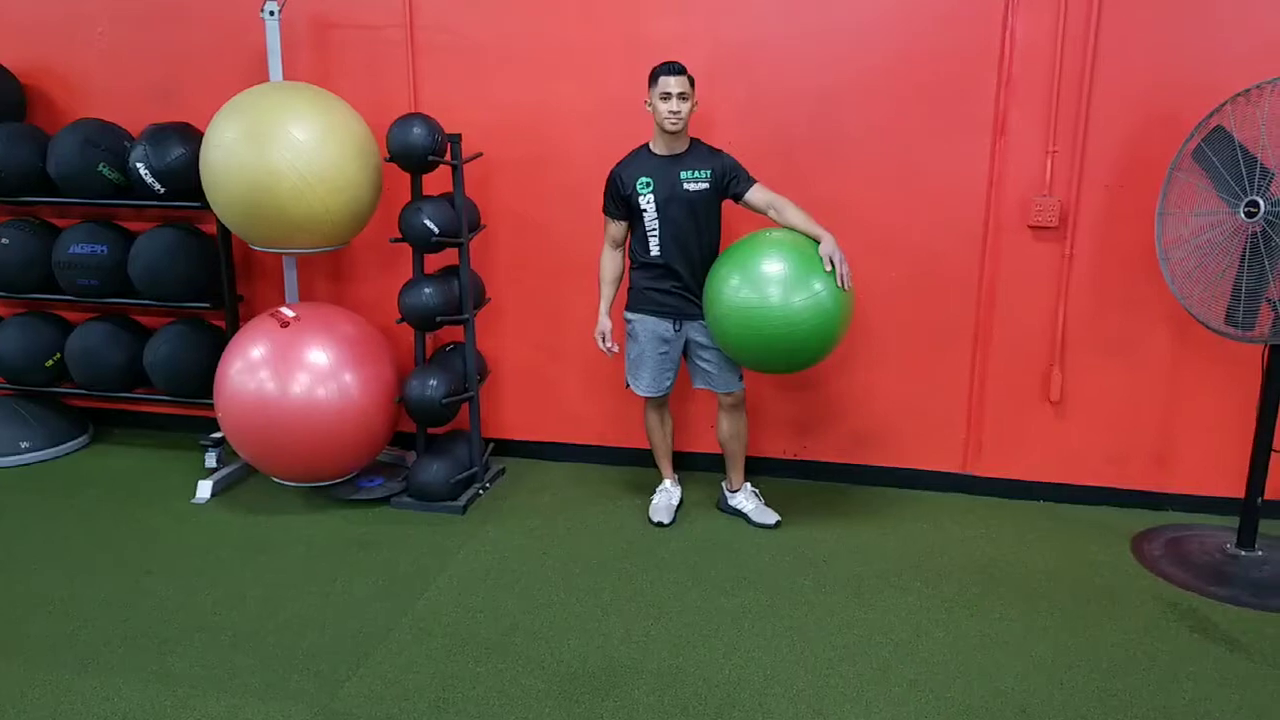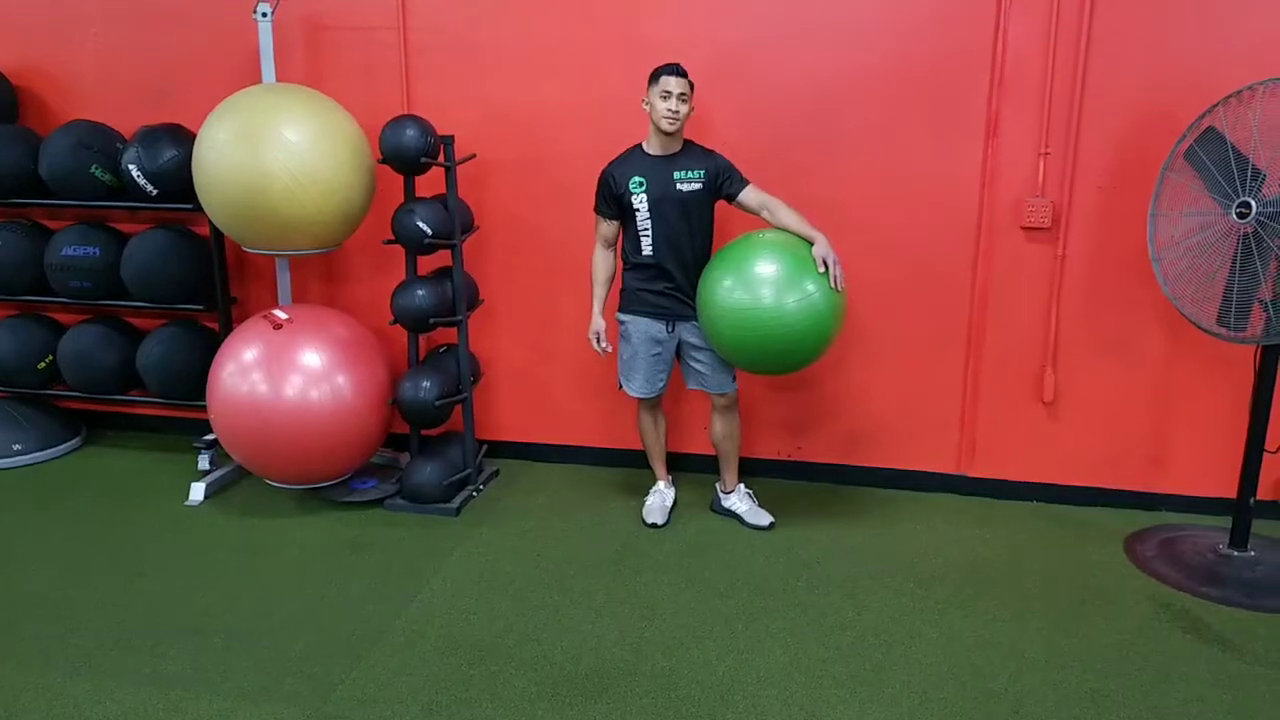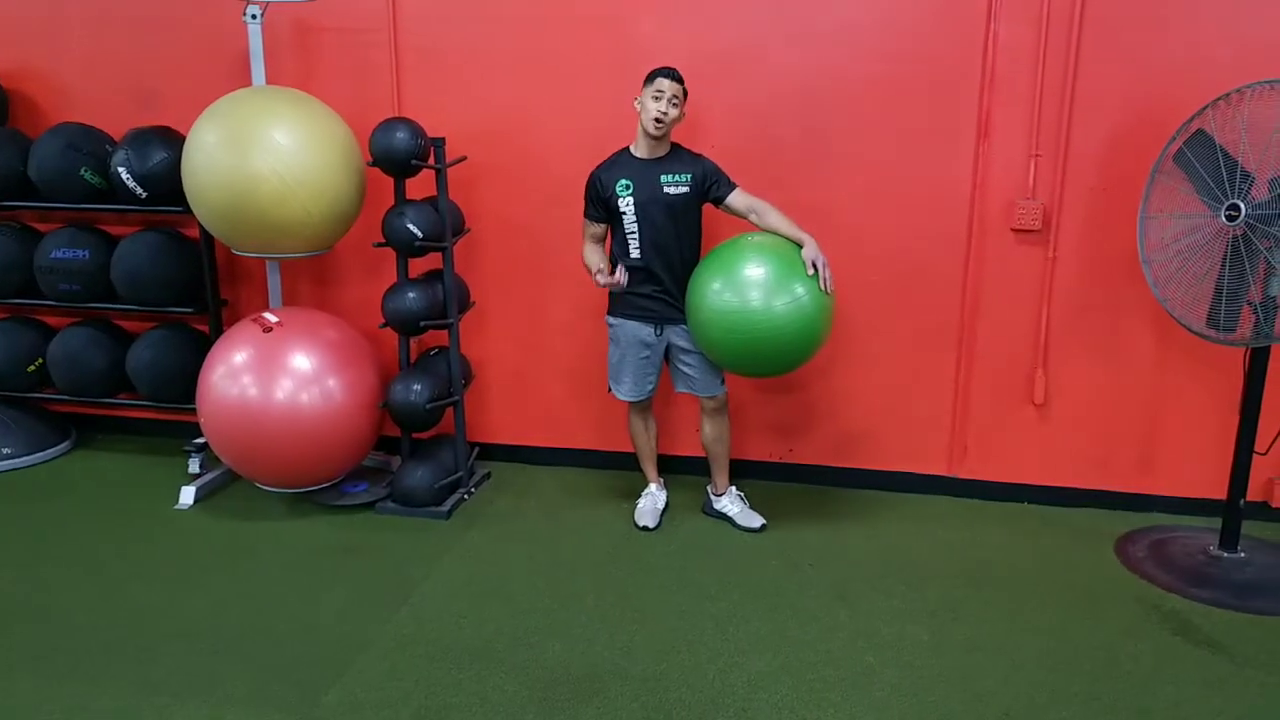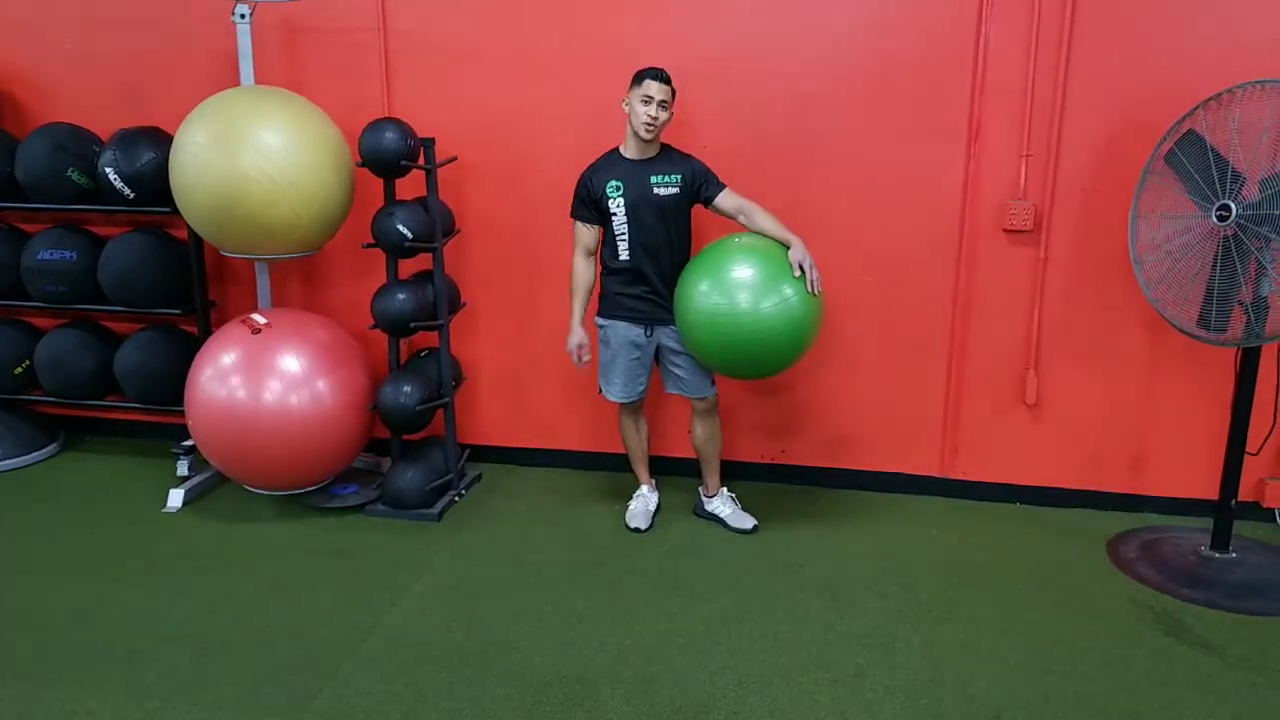
dt=0.5s
person 1, frame 1
left shoulder: (716, 164)
right shoulder: (626, 173)
left elbow: (771, 204)
right elbow: (614, 247)
left wrist: (824, 237)
right wrist: (604, 312)
left hip: (708, 306)
right hip: (650, 311)
left knee: (732, 397)
right knee: (655, 399)
left ankle: (736, 490)
right ankle: (668, 484)
person 1, frame 2
left shoulder: (709, 164)
right shoulder: (619, 173)
left elbow: (764, 204)
right elbow: (605, 246)
left wrist: (817, 238)
right wrist: (597, 310)
left hip: (701, 306)
right hip: (643, 311)
left knee: (725, 397)
right knee: (648, 400)
left ankle: (730, 491)
right ankle: (662, 486)
person 1, frame 3
left shoulder: (696, 168)
right shoulder: (606, 176)
left elbow: (752, 208)
right elbow: (592, 241)
left wrist: (805, 241)
right wrist: (599, 272)
left hip: (689, 310)
right hip: (631, 314)
left knee: (714, 401)
right knee: (639, 403)
left ankle: (721, 494)
right ankle: (653, 488)
person 1, frame 4
left shoulder: (686, 169)
right shoulder: (596, 177)
left elbow: (742, 209)
right elbow: (585, 254)
left wrist: (794, 243)
right wrist: (576, 323)
left hip: (680, 311)
right hip: (621, 316)
left knee: (705, 401)
right knee: (629, 404)
left ankle: (713, 496)
right ankle: (645, 489)
